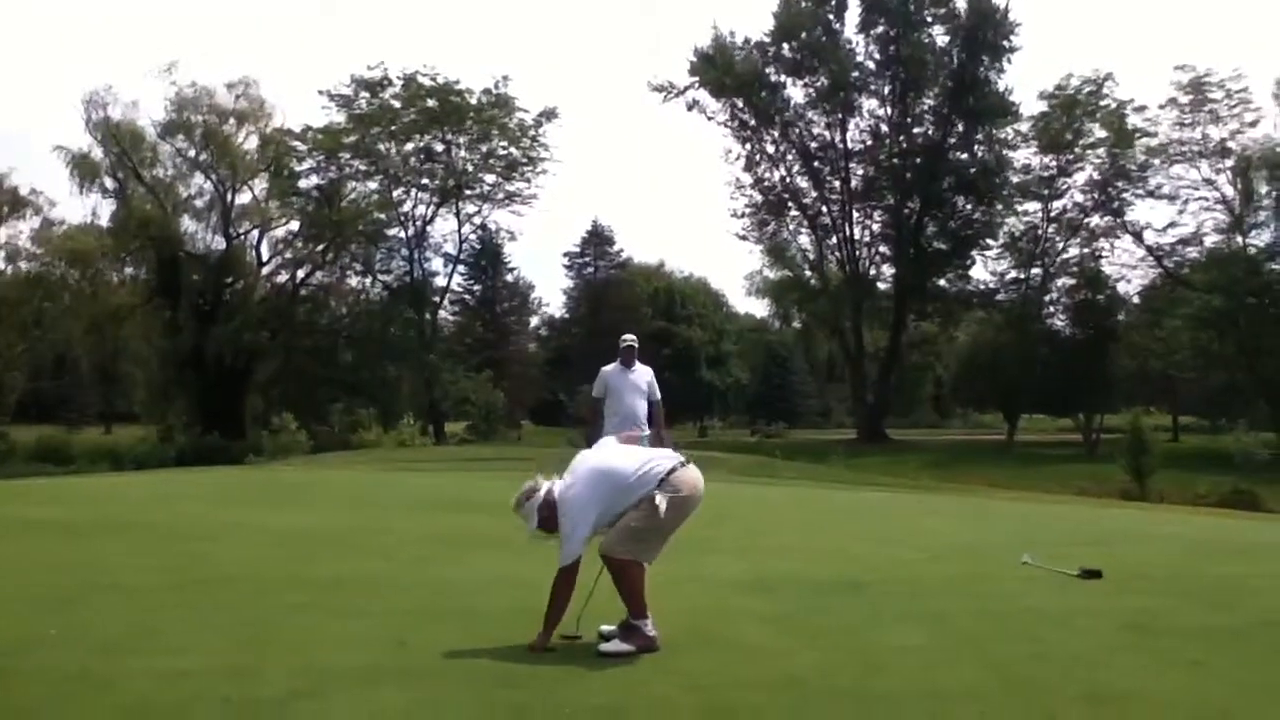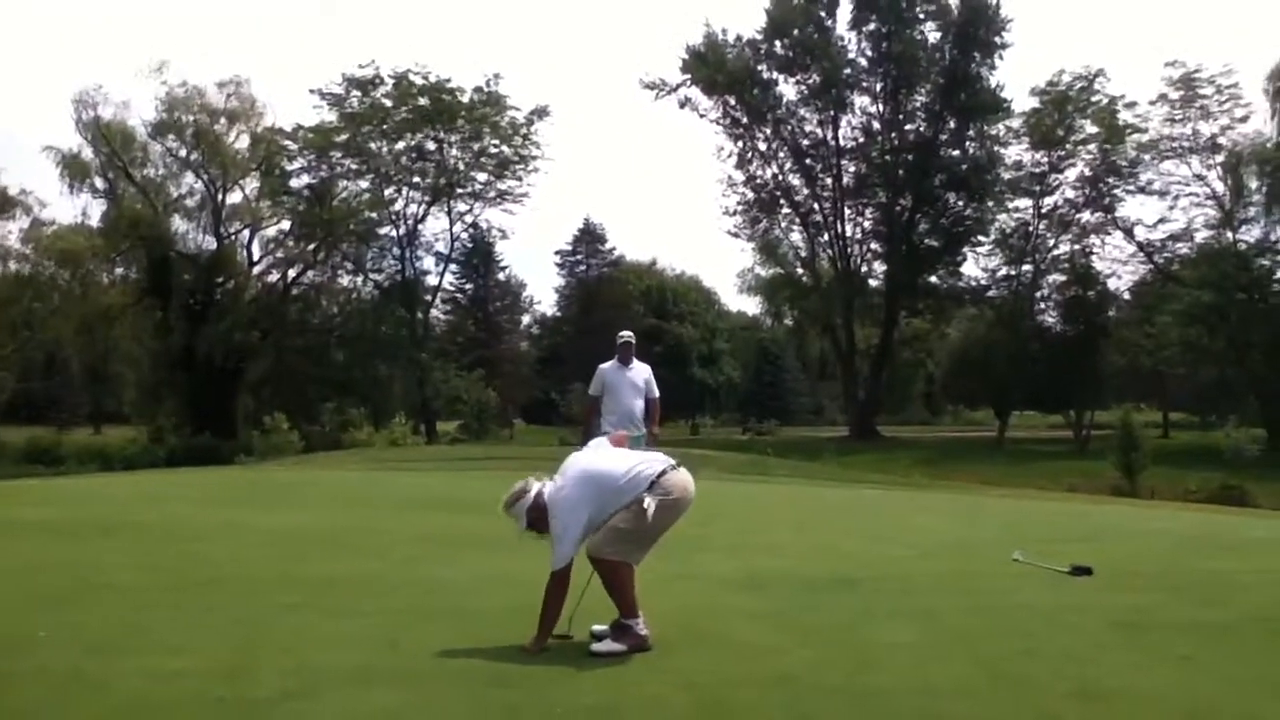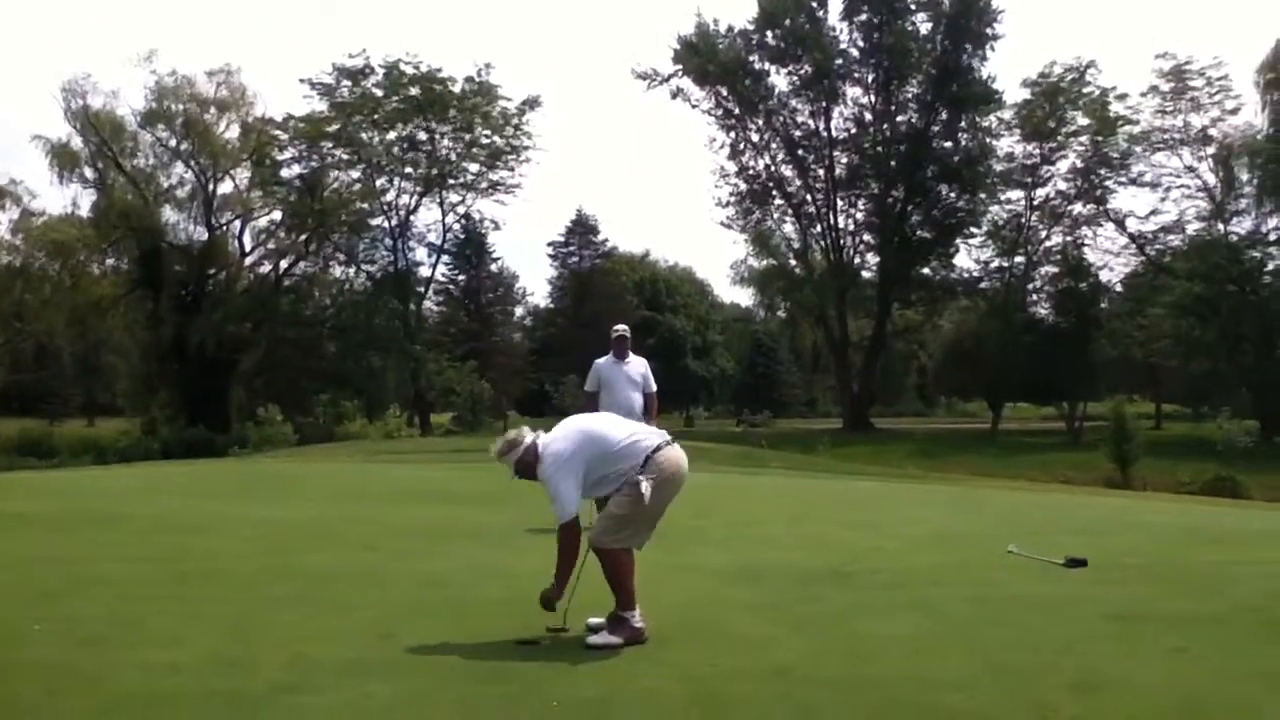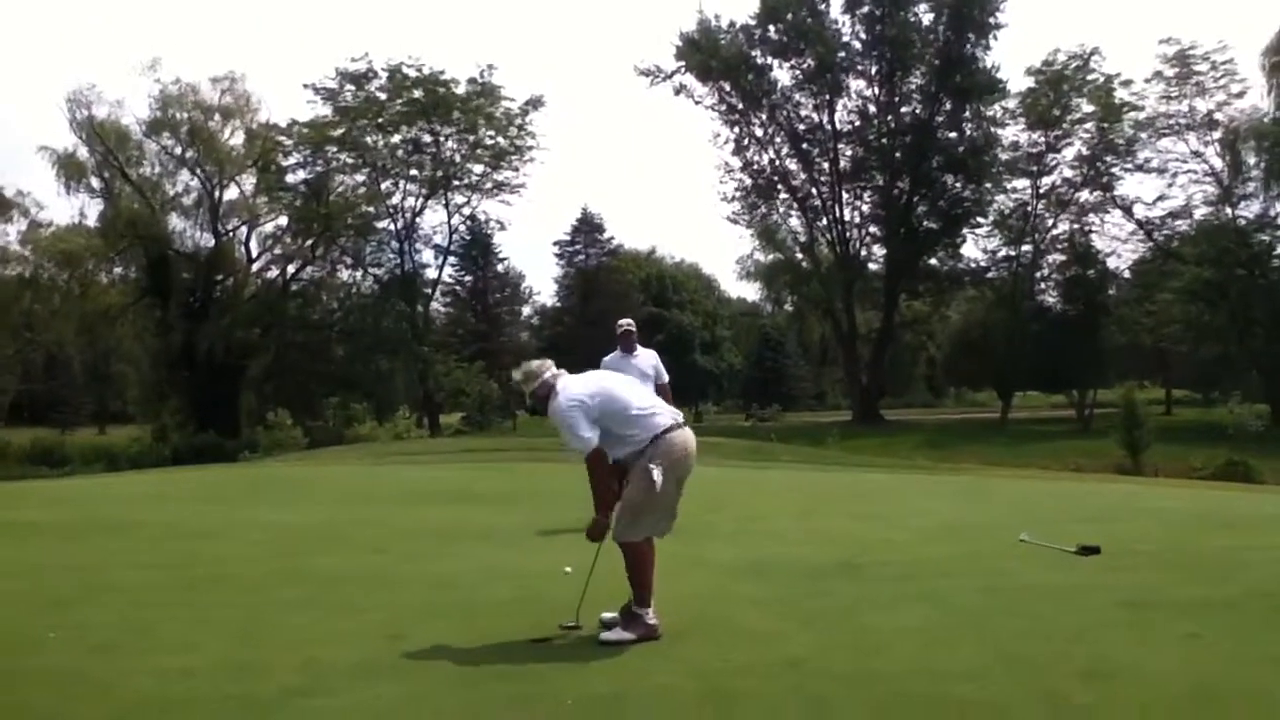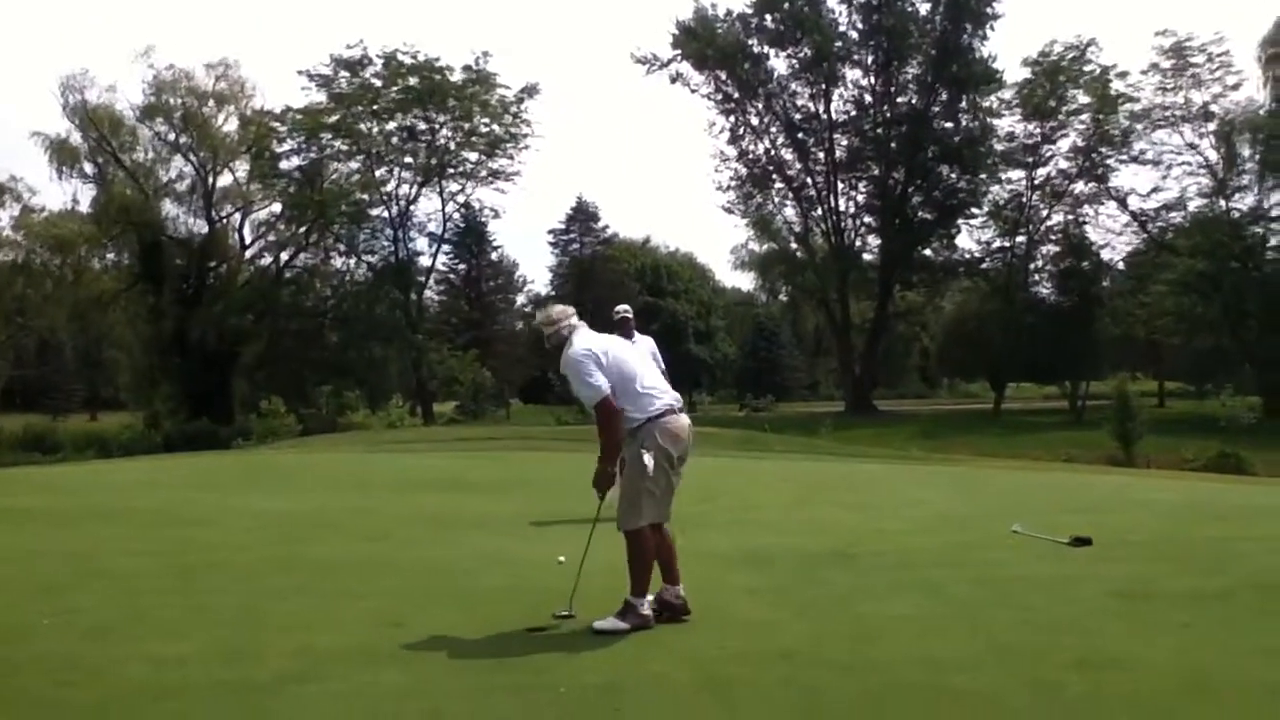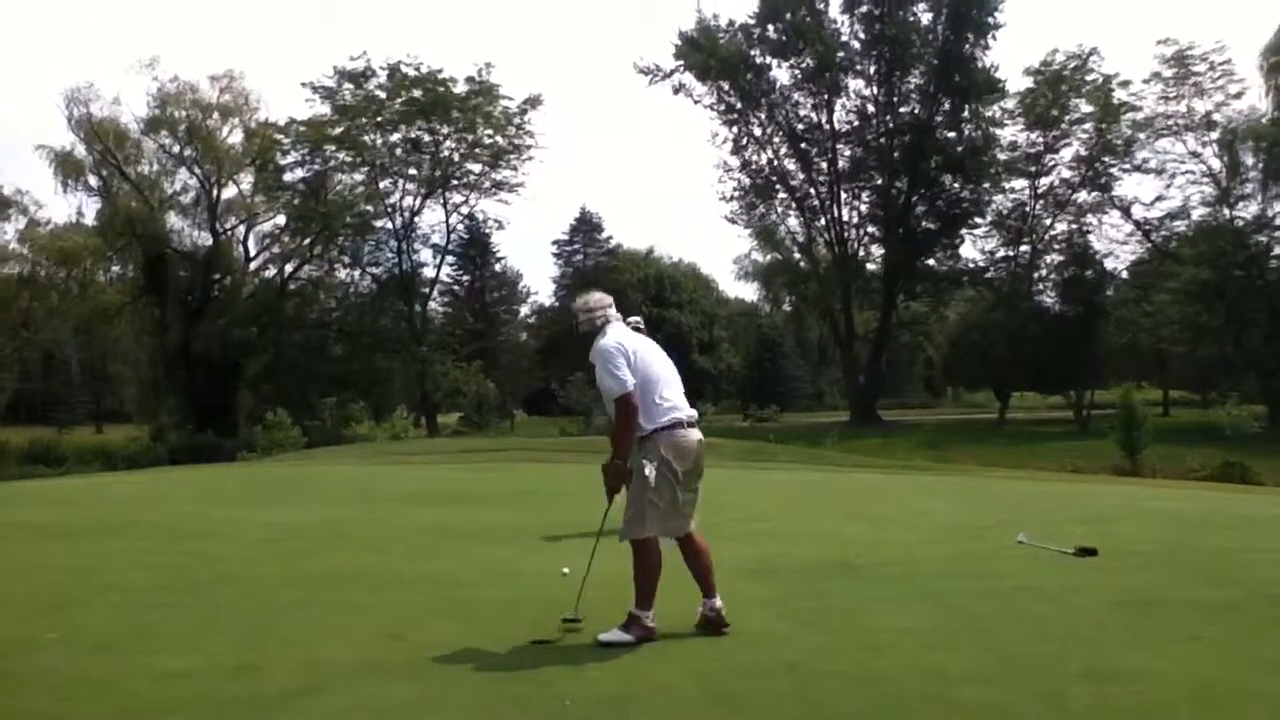
dt=0.2s
person 1, frame 1
left shoulder: (572, 506)
right shoulder: (581, 464)
left elbow: (566, 576)
right elbow: (632, 436)
left wrist: (545, 634)
left hip: (676, 486)
right hip: (684, 474)
left knee: (615, 552)
right knee: (626, 549)
left ankle: (642, 630)
right ankle: (637, 622)
person 1, frame 2
left shoulder: (563, 510)
right shoulder: (569, 469)
left elbow: (559, 580)
right elbow: (621, 437)
left wrist: (540, 638)
left hip: (667, 489)
right hip: (675, 477)
left knee: (602, 553)
right knee: (615, 549)
left ankle: (634, 630)
right ankle: (628, 621)
person 1, frame 3
left shoulder: (553, 466)
right shoulder: (560, 435)
left elbow: (569, 531)
right elbow: (615, 424)
left wrist: (557, 588)
left hip: (658, 467)
right hip: (669, 455)
left knee: (605, 541)
right knee: (615, 537)
left ankle: (630, 622)
right ankle: (625, 613)
person 1, frame 4
left shoulder: (564, 405)
right shoulder: (585, 382)
left elbow: (596, 462)
left wrist: (602, 515)
right wrist: (620, 476)
left hip: (665, 448)
right hip: (678, 437)
left knee: (630, 532)
right knee: (638, 530)
left ankle: (643, 618)
right ankle: (639, 607)
person 1, frame 5
left shoulder: (576, 355)
right shoulder: (605, 342)
left elbow: (608, 411)
left wrist: (606, 465)
right wrist: (613, 457)
left hip: (655, 432)
right hip: (674, 422)
left knee: (636, 522)
right knee: (652, 520)
left ankle: (638, 608)
right ankle: (672, 595)
person 1, frame 6
left shoulder: (606, 347)
right shoulder: (640, 341)
left elbow: (628, 406)
left wrist: (618, 461)
right wrist: (623, 459)
left hip: (662, 443)
right hip: (688, 435)
left knee: (642, 533)
right knee: (683, 529)
left ankle: (642, 620)
right ankle: (712, 608)
